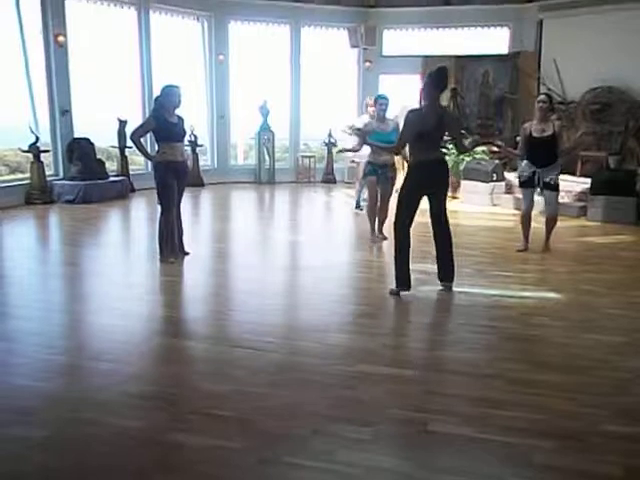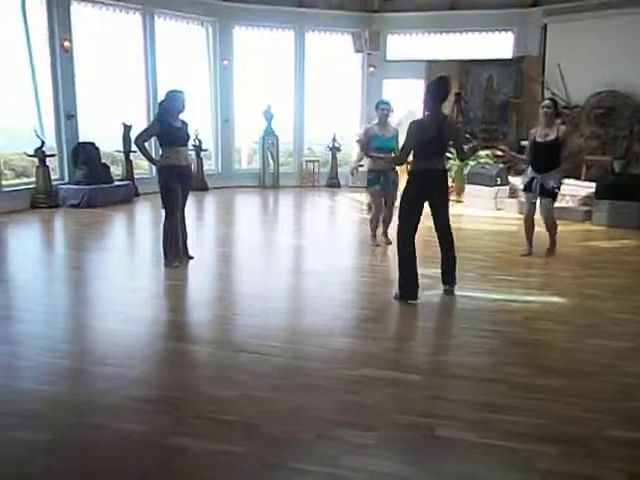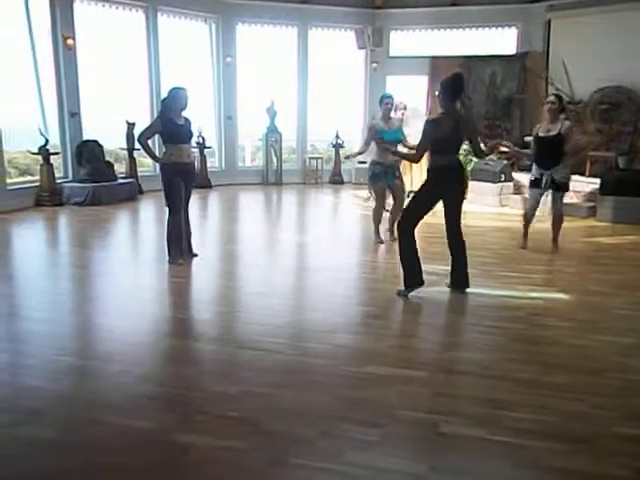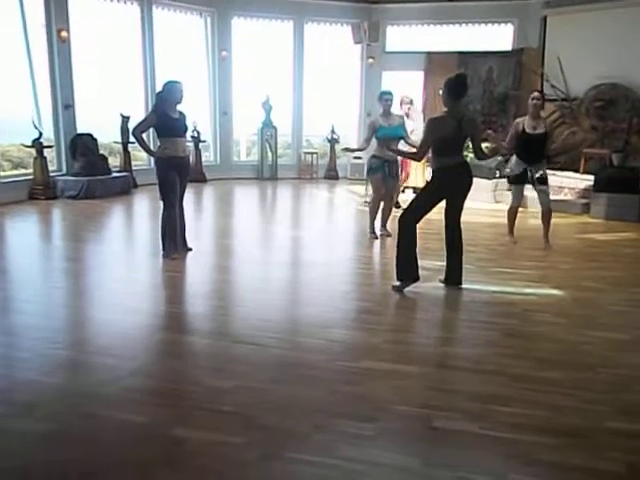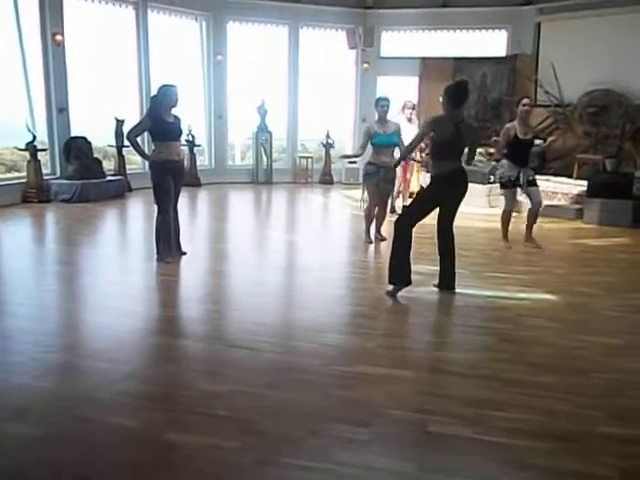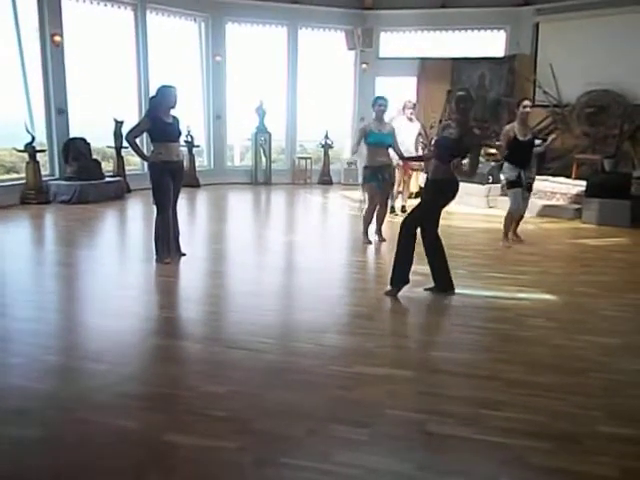
dt=0.4s
person 1, frame 1
left shoulder: (414, 115)
right shoulder: (450, 117)
left elbow: (397, 148)
right elbow: (461, 149)
left wrist: (371, 143)
right wrist: (475, 144)
left hip: (417, 173)
right hip: (439, 172)
left knee: (402, 226)
right knee: (441, 224)
left ankle: (402, 283)
right ankle: (447, 278)
person 1, frame 2
left shoulder: (417, 126)
right shoulder: (452, 126)
left elbow: (401, 160)
right elbow: (463, 156)
right wrist: (473, 148)
left hip: (418, 181)
right hip: (439, 181)
left knee: (406, 234)
right knee: (443, 229)
left ankle: (408, 290)
right ankle: (449, 282)
person 1, frame 3
left shoulder: (433, 124)
right shoulder: (467, 122)
left elbow: (416, 157)
right elbow: (479, 154)
left wrist: (390, 151)
right wrist: (492, 149)
left hip: (436, 179)
right hip: (456, 177)
left knee: (406, 224)
right knee: (454, 227)
left ankle: (412, 280)
right ankle: (459, 280)
person 1, frame 4
left shoulder: (436, 123)
right shoulder: (471, 122)
left elbow: (419, 156)
right elbow: (480, 155)
left wrist: (392, 149)
left hip: (442, 178)
right hip: (463, 176)
left knee: (407, 220)
right knee: (453, 223)
left ankle: (407, 276)
right ankle: (453, 276)
person 1, frame 5
left shoulder: (438, 121)
right shoulder: (469, 128)
left elbow: (413, 145)
right elbow: (469, 159)
left hip: (442, 183)
right hip: (457, 181)
left knee: (404, 223)
right knee: (445, 228)
left ankle: (400, 280)
right ankle: (446, 281)
person 1, frame 6
left shoulder: (471, 136)
right shoulder: (445, 126)
left elbow: (472, 171)
left wrist: (460, 170)
left hip: (445, 186)
right hip: (431, 183)
left knee: (409, 224)
right knee: (428, 231)
left ankle: (399, 280)
right ankle: (443, 283)
person 2, frame 1
left shoulder: (179, 119)
right shoulder: (156, 119)
right elbow: (135, 136)
left wrist: (184, 155)
right wrist: (149, 157)
left hip: (181, 166)
right hip: (165, 167)
left knee: (176, 207)
right knee: (168, 208)
left ankle: (178, 247)
right ankle: (167, 251)
person 2, frame 2
left shoulder: (183, 124)
right shoulder: (160, 123)
right elbow: (139, 140)
left wrist: (187, 159)
right wrist: (154, 161)
left hip: (185, 170)
right hip: (169, 171)
left knee: (180, 211)
right knee: (172, 212)
left ankle: (182, 251)
right ankle: (171, 256)
person 2, frame 3
left shoulder: (186, 121)
right shoulder: (163, 121)
right elbow: (142, 138)
left wrist: (191, 157)
right wrist: (157, 158)
left hip: (189, 167)
right hip: (172, 168)
left knee: (184, 209)
right knee: (175, 210)
left ankle: (186, 249)
right ankle: (175, 253)
person 2, frame 4
left shoulder: (181, 115)
right shoulder: (158, 114)
right elbow: (136, 131)
left wrist: (185, 150)
right wrist: (151, 152)
left hip: (183, 161)
right hip: (166, 162)
left knee: (179, 202)
right knee: (170, 204)
left ankle: (181, 243)
right ankle: (169, 247)
person 2, frame 5
left shoulder: (176, 119)
right shoulder: (153, 118)
right elbow: (131, 135)
left wrist: (180, 154)
right wrist: (146, 156)
left hip: (178, 165)
right hip: (161, 166)
left knee: (173, 207)
right knee: (164, 208)
left ankle: (175, 247)
right ankle: (163, 251)
person 2, frame 6
left shoulder: (175, 120)
right shoulder: (152, 119)
right elbow: (130, 136)
left wrist: (179, 155)
right wrist: (145, 157)
left hip: (177, 166)
right hip: (160, 167)
left knee: (173, 207)
right knee: (163, 209)
left ankle: (174, 248)
right ankle: (163, 252)
person 3, frame 1
left shoulder: (557, 126)
right shoulder: (527, 127)
left elbow: (559, 151)
right elbow: (521, 153)
right wrist: (505, 149)
left hip: (549, 171)
right hip: (530, 170)
left knee: (553, 211)
right knee: (527, 208)
left ankle: (546, 240)
right ankle: (525, 241)
person 3, frame 2
left shoulder: (562, 131)
right shoulder: (533, 132)
right elbow: (528, 158)
right wrist: (510, 154)
left hip: (551, 176)
right hip: (533, 175)
left knee: (547, 214)
right knee: (528, 212)
left ankle: (552, 243)
right ankle: (529, 245)
person 3, frame 3
left shoulder: (566, 126)
right shoulder: (538, 127)
left elbow: (567, 151)
right elbow: (534, 153)
right wrist: (514, 149)
left hip: (558, 171)
right hip: (539, 171)
left knee: (557, 208)
right knee: (531, 207)
left ankle: (554, 241)
right ankle: (524, 235)
person 3, frame 4
left shoulder: (546, 124)
right shoulder: (519, 123)
left elbow: (549, 151)
right elbow: (507, 148)
left wrist: (563, 139)
right wrist: (495, 141)
left hip: (538, 167)
right hip: (519, 165)
left knee: (546, 203)
right knee: (516, 202)
left ankle: (546, 236)
right ankle: (510, 232)
person 3, frame 5
left shoulder: (531, 129)
right shoulder: (509, 128)
right elbow: (498, 154)
left wrist: (545, 145)
right wrist: (497, 146)
left hip: (525, 170)
right hip: (509, 169)
left knee: (537, 202)
right knee: (510, 206)
left ankle: (528, 236)
right ankle: (504, 238)
person 3, frame 6
left shoulder: (530, 130)
right shoulder: (509, 129)
left elbow: (531, 152)
right elbow: (502, 154)
left wrist: (547, 144)
right wrist: (500, 149)
left hip: (527, 171)
right hip: (512, 170)
left knee: (523, 207)
right knee: (515, 206)
left ankle: (513, 232)
right ankle: (505, 237)
person 4, frame 1
left shoulder: (394, 125)
right shoulder: (368, 125)
right elbow: (359, 145)
right wrist: (348, 149)
left hip: (389, 167)
right hip: (372, 165)
left knee: (385, 201)
right knee: (373, 199)
left ankle: (380, 230)
right ankle: (372, 230)
person 4, frame 2
left shoulder: (394, 131)
right shoulder: (369, 130)
left elbow: (396, 153)
right elbow: (363, 150)
right wrist: (356, 164)
left hip: (390, 171)
right hip: (374, 172)
left knee: (390, 205)
right knee: (377, 207)
left ankle: (385, 233)
right ankle: (373, 236)
person 4, frame 3
left shoulder: (398, 122)
right shoulder: (374, 125)
left elbow: (404, 142)
right elbow: (366, 145)
right wrist: (355, 154)
left hip: (394, 166)
right hip: (377, 166)
left knee: (399, 199)
right knee: (380, 202)
left ankle: (391, 229)
right ankle: (376, 233)
person 4, frame 4
left shoulder: (400, 119)
right shoulder: (375, 122)
left elbow: (406, 139)
right elbow: (366, 142)
right wrist: (355, 149)
left hip: (393, 162)
right hip: (377, 160)
left knee: (390, 197)
right knee: (377, 195)
left ankle: (383, 226)
right ankle: (371, 228)
person 4, frame 5
left shoulder: (396, 127)
right shoulder: (370, 128)
left elbow: (402, 147)
right elbow: (361, 149)
right wrist: (351, 155)
left hip: (390, 169)
right hip: (373, 167)
left knee: (384, 203)
right knee: (373, 201)
left ankle: (378, 230)
right ankle: (367, 232)
person 4, frame 6
left shoulder: (390, 128)
right shoulder: (366, 127)
left elbow: (396, 149)
right elbow: (357, 145)
right wrist: (353, 156)
left hip: (387, 168)
right hip: (370, 169)
left knee: (384, 203)
right knee: (373, 203)
left ankle: (379, 230)
right ankle: (365, 233)
